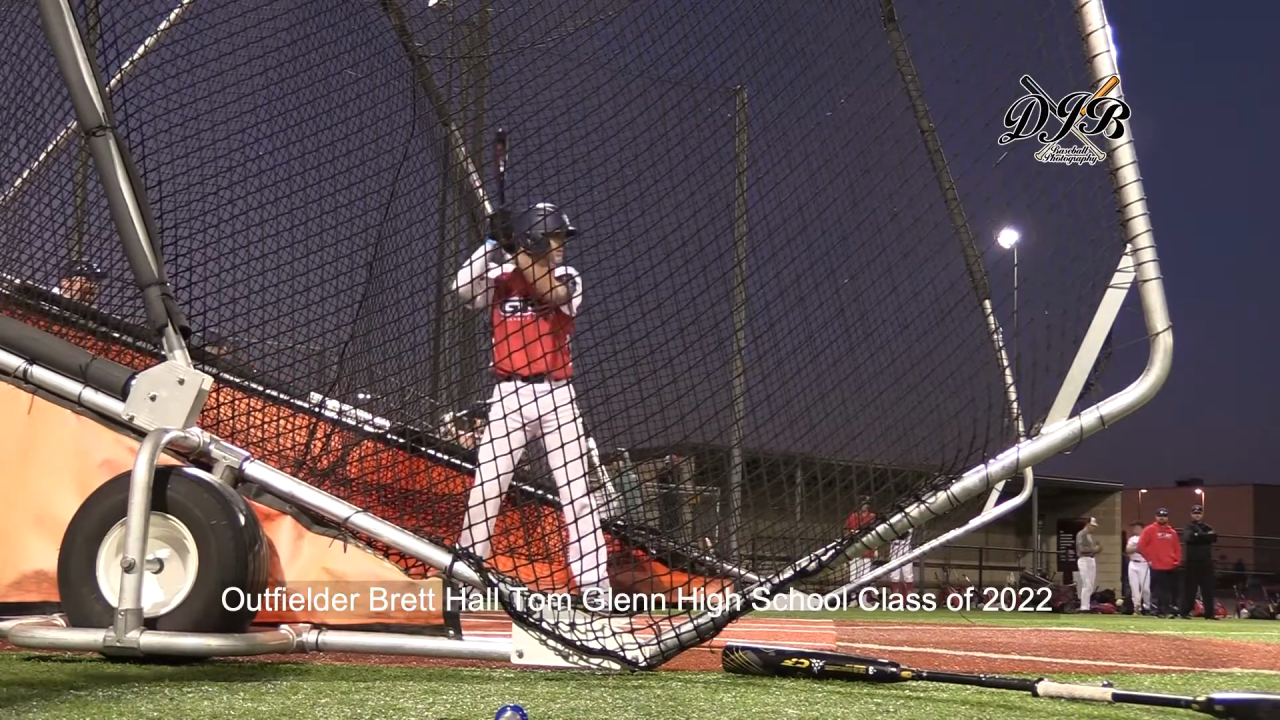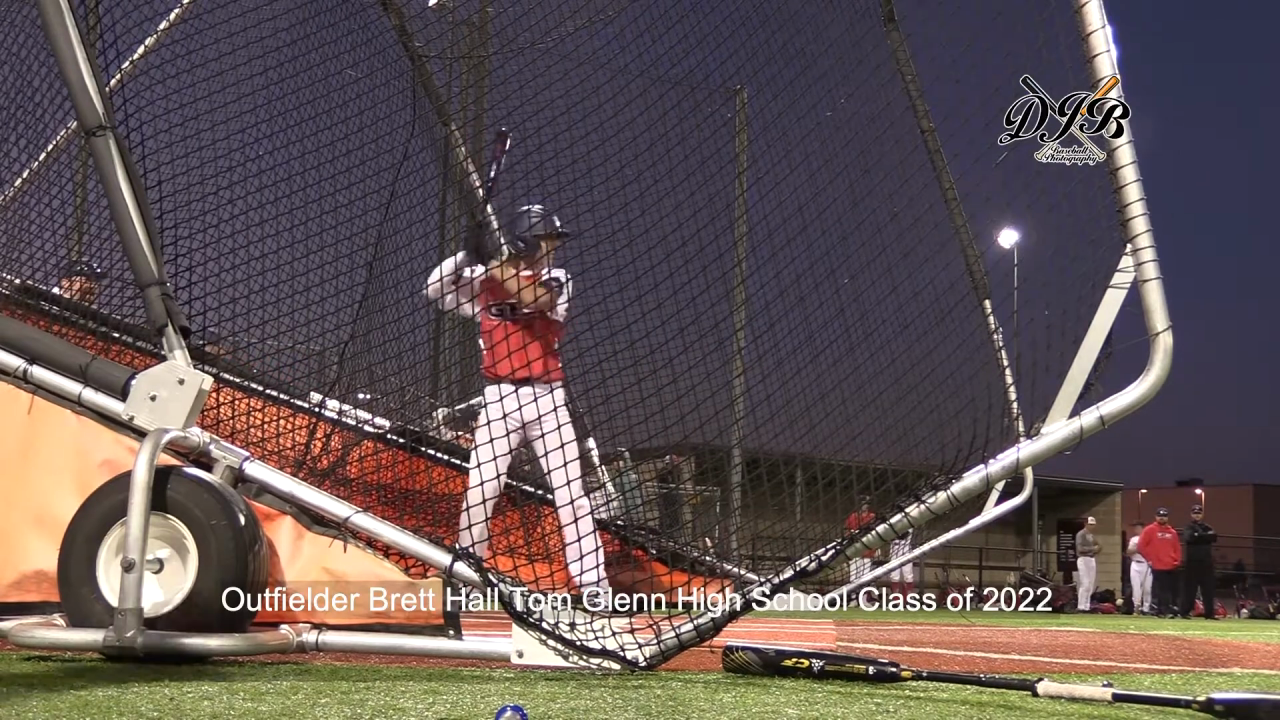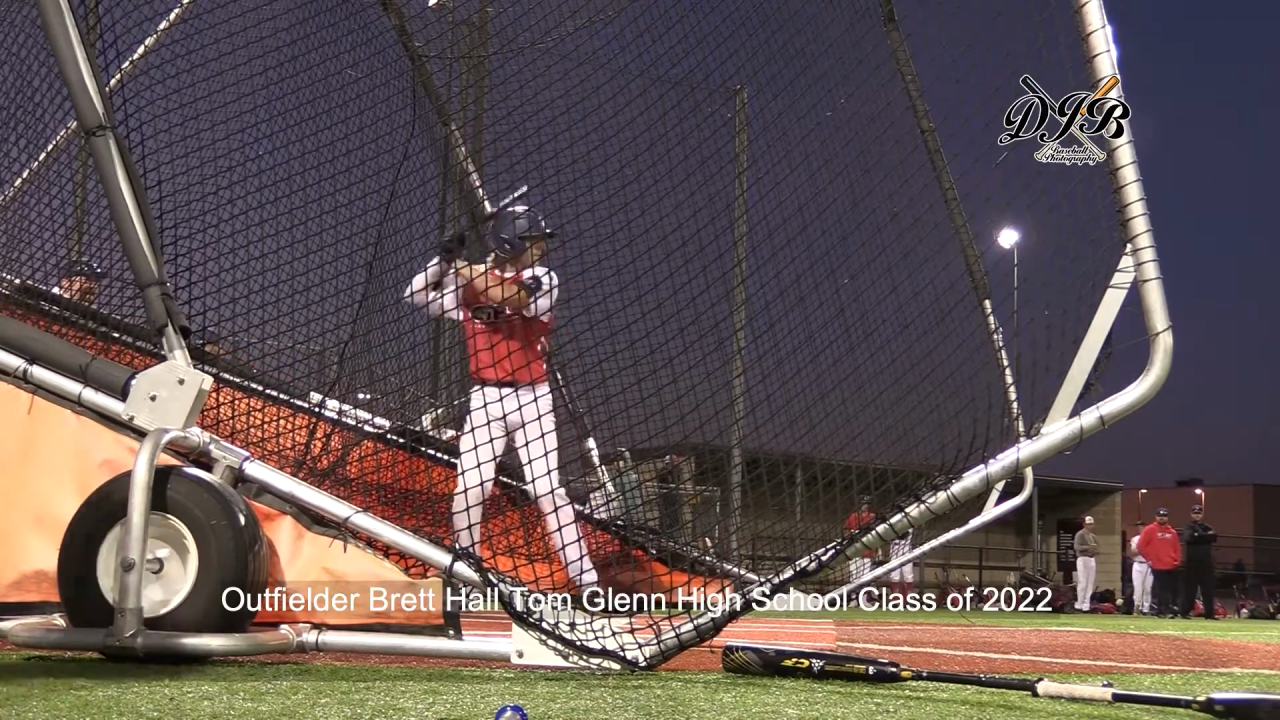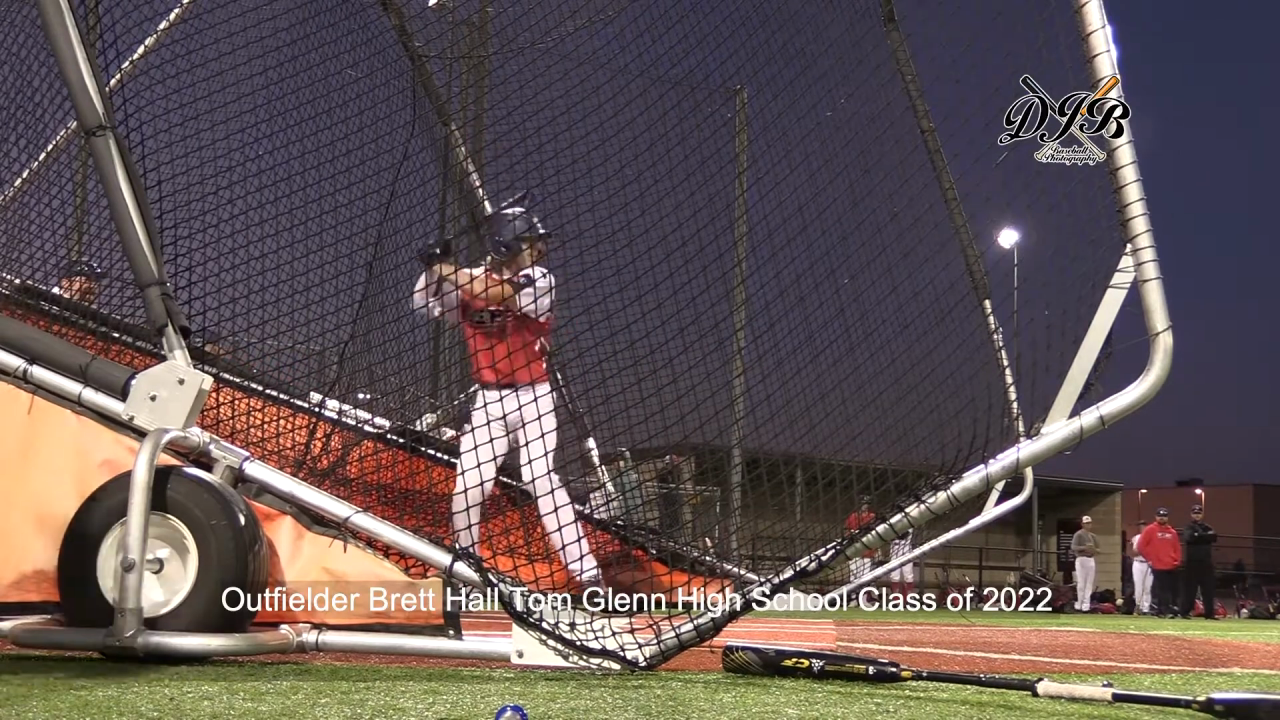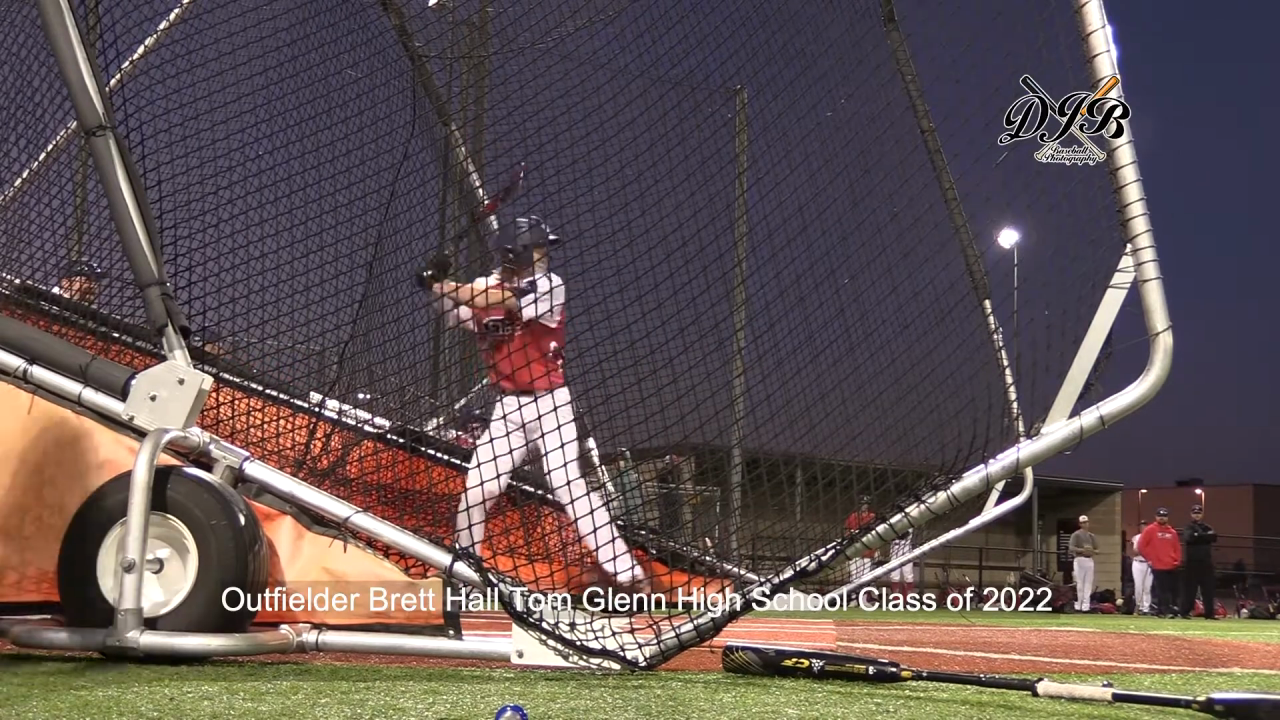
dt=0.2s
person 1, frame 1
left shoulder: (568, 278)
right shoulder: (499, 278)
left elbow: (551, 293)
right elbow: (464, 288)
left wrist: (516, 250)
right wrist: (493, 242)
left hip: (556, 395)
right hip: (510, 395)
left knee: (576, 489)
right knee: (486, 486)
left ankle: (594, 580)
person 1, frame 2
left shoulder: (558, 280)
right shoulder: (484, 281)
left elbow: (534, 300)
right elbow: (436, 291)
left wrist: (492, 265)
right wrist: (468, 253)
left hip: (546, 397)
right hip: (500, 397)
left knee: (570, 490)
right knee: (480, 489)
left ankle: (592, 582)
person 1, frame 3
left shoulder: (544, 279)
right shoulder: (468, 281)
left elbow: (506, 297)
right elbow: (418, 296)
left wrist: (461, 266)
right wrist: (445, 259)
left hip: (532, 398)
right hip: (486, 400)
left knee: (545, 486)
right knee: (470, 489)
left ankle: (585, 577)
person 1, frame 4
left shoulder: (540, 280)
right shoulder: (471, 280)
left elbow: (494, 294)
right elbow: (422, 304)
left wrist: (444, 269)
right wrist: (435, 269)
left hip: (533, 397)
right hip: (489, 401)
left knee: (541, 480)
right knee: (468, 488)
left ankle: (586, 572)
person 1, frame 5
left shoulder: (549, 285)
right shoulder: (486, 288)
left elbow: (499, 299)
right elbow: (453, 316)
left wrist: (442, 286)
right wrist: (440, 282)
left hip: (550, 402)
right hip: (508, 407)
left knee: (567, 484)
right knee: (477, 489)
left ankle: (626, 573)
